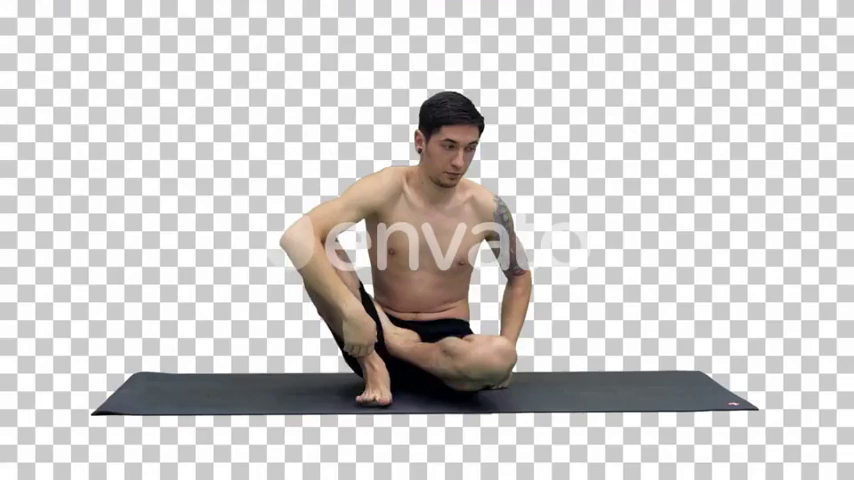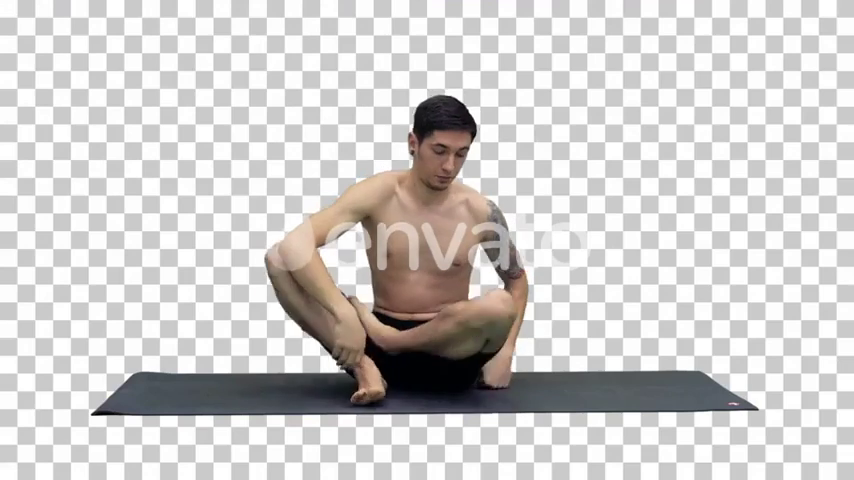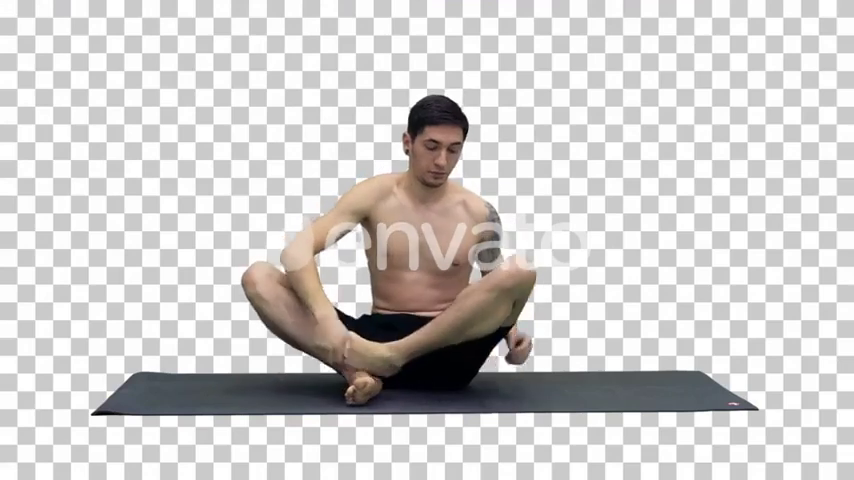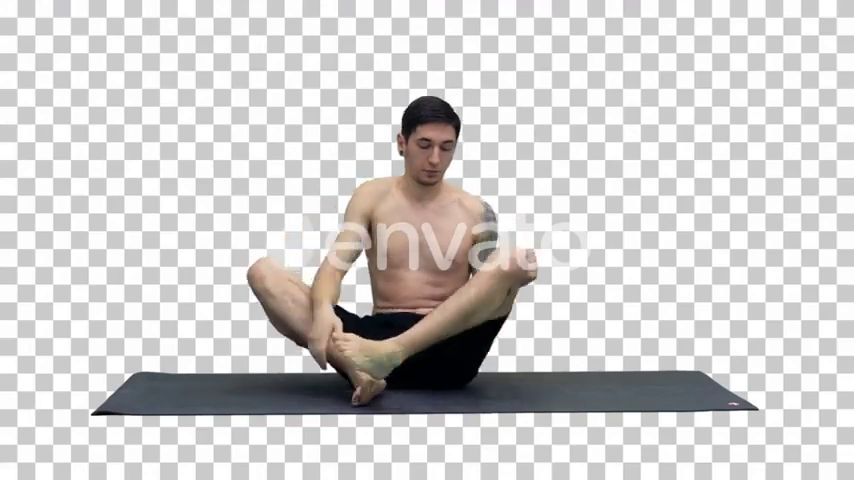
dt=0.2s
person 1, frame 1
left shoulder: (486, 207)
right shoulder: (385, 188)
left elbow: (520, 277)
right elbow: (296, 236)
left wrist: (506, 349)
right wrist: (353, 313)
left hip: (446, 342)
right hip: (380, 334)
left knee: (496, 357)
right knee: (308, 246)
left ankle: (398, 346)
right ankle: (374, 364)
person 1, frame 2
left shoulder: (481, 212)
right shoulder: (378, 192)
left elbow: (516, 281)
right elbow: (294, 244)
left wrist: (503, 354)
right wrist: (345, 314)
left hip: (448, 356)
right hip: (382, 337)
left knee: (496, 307)
right knee: (278, 257)
left ankle: (385, 339)
right ankle: (364, 366)
person 1, frame 3
left shoulder: (479, 213)
right shoulder: (373, 194)
left elbow: (492, 294)
right elbow: (295, 252)
left wrist: (511, 331)
right wrist: (323, 313)
left hip: (447, 354)
right hip: (378, 337)
left knee: (520, 271)
right knee: (257, 277)
left ankle: (389, 356)
right ankle: (353, 368)
person 1, frame 4
left shoulder: (475, 211)
right shoulder: (373, 195)
left elbow: (491, 295)
right elbow: (333, 266)
left wrist: (515, 275)
right wrist: (321, 311)
left hip: (451, 349)
right hip: (383, 334)
left knee: (512, 259)
right knee: (262, 272)
left ankle: (386, 352)
right ankle: (358, 367)
